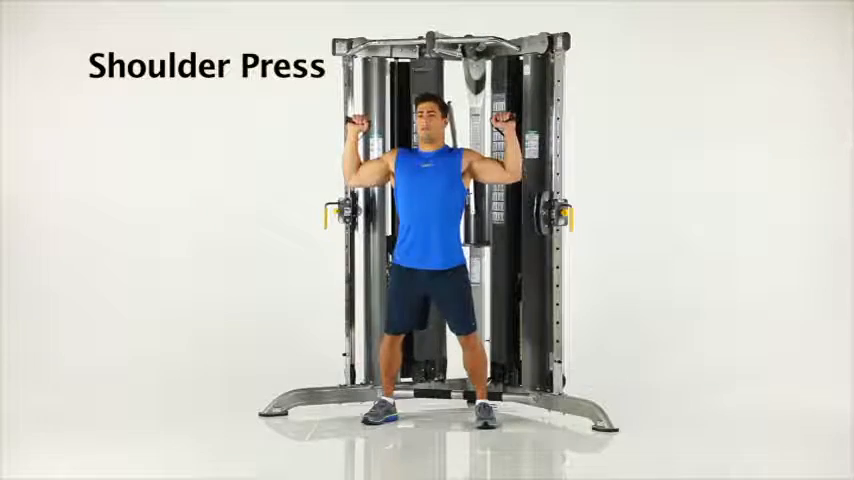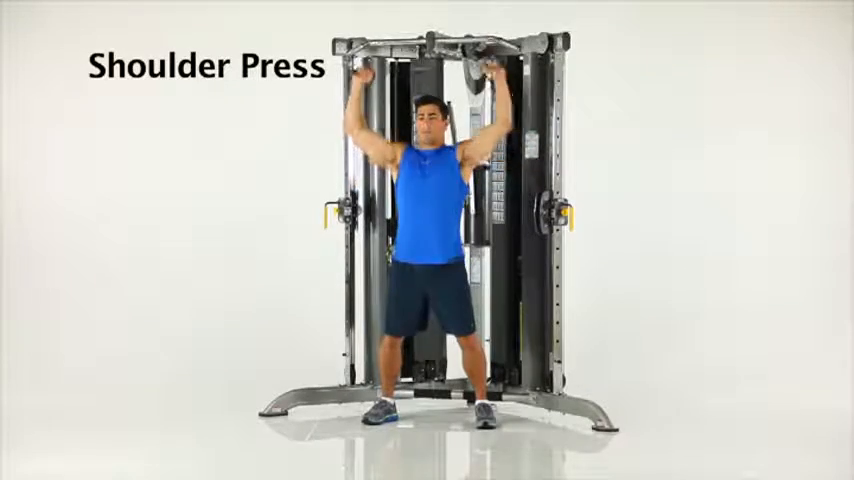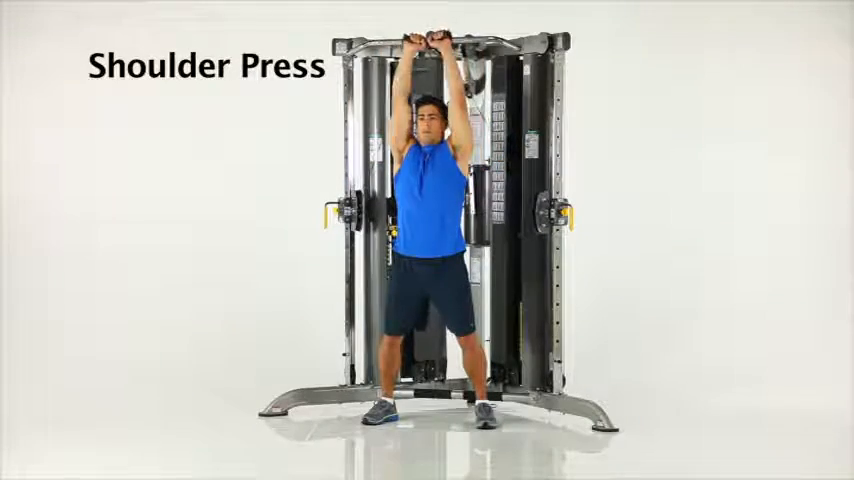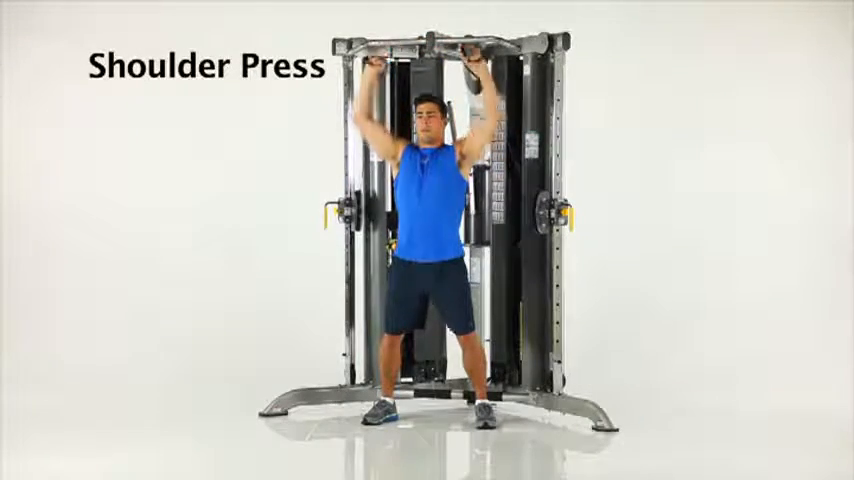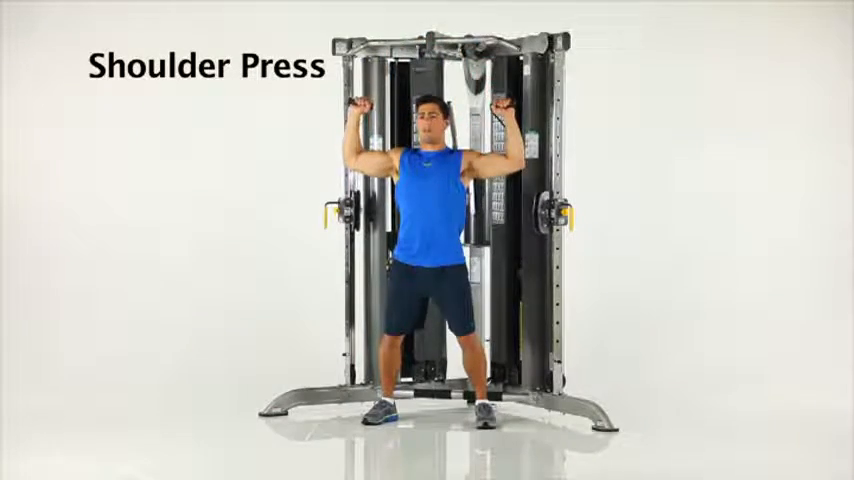
dt=0.7s
person 1, frame 1
left shoulder: (463, 160)
right shoulder: (396, 159)
left elbow: (512, 174)
right elbow: (351, 177)
left wrist: (509, 132)
right wrist: (352, 135)
left hip: (449, 266)
right hip: (406, 266)
left knee: (469, 337)
right knee: (392, 335)
left ankle: (482, 402)
right ankle: (386, 401)
person 1, frame 2
left shoulder: (462, 156)
right shoulder: (398, 156)
left elbow: (503, 125)
right elbow: (355, 131)
left wrist: (500, 81)
right wrist: (357, 87)
left hip: (448, 265)
right hip: (405, 265)
left knee: (468, 338)
right knee: (392, 337)
left ankle: (482, 402)
right ankle: (386, 401)
person 1, frame 3
left shoulder: (456, 152)
right shoulder: (403, 152)
left elbow: (458, 100)
right elbow: (399, 100)
left wrist: (447, 52)
right wrist: (408, 52)
left hip: (448, 263)
right hip: (406, 262)
left knee: (467, 336)
right knee: (391, 336)
left ankle: (482, 403)
right ankle: (386, 401)
person 1, frame 4
left shoulder: (460, 155)
right shoulder: (400, 154)
left elbow: (492, 118)
right elbow: (362, 119)
left wrist: (482, 72)
right wrist: (372, 73)
left hip: (448, 264)
right hip: (406, 263)
left knee: (467, 336)
right knee: (391, 335)
left ankle: (482, 402)
right ankle: (386, 401)
person 1, frame 5
left shoulder: (464, 161)
right shoulder: (398, 159)
left elbow: (515, 162)
right elbow: (352, 159)
left wrist: (509, 119)
right wrist: (354, 116)
left hip: (450, 266)
right hip: (406, 265)
left knee: (467, 337)
right knee: (391, 336)
left ankle: (482, 402)
right ankle: (386, 402)
